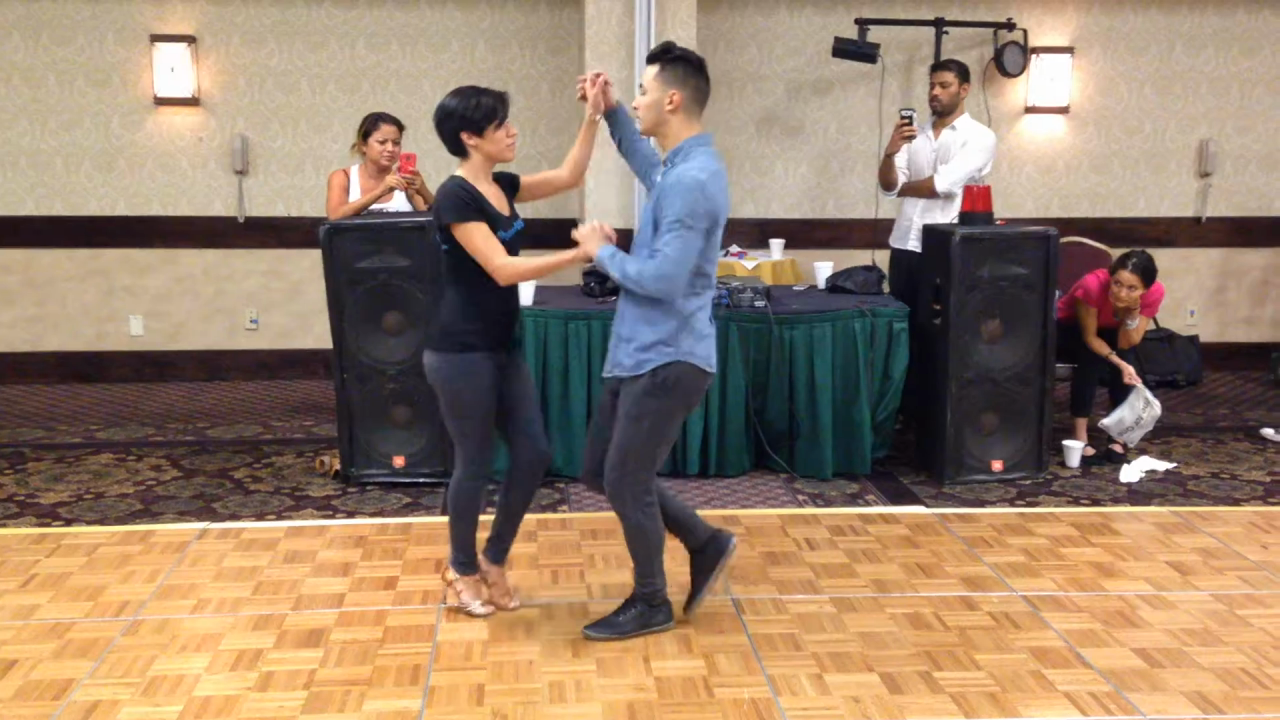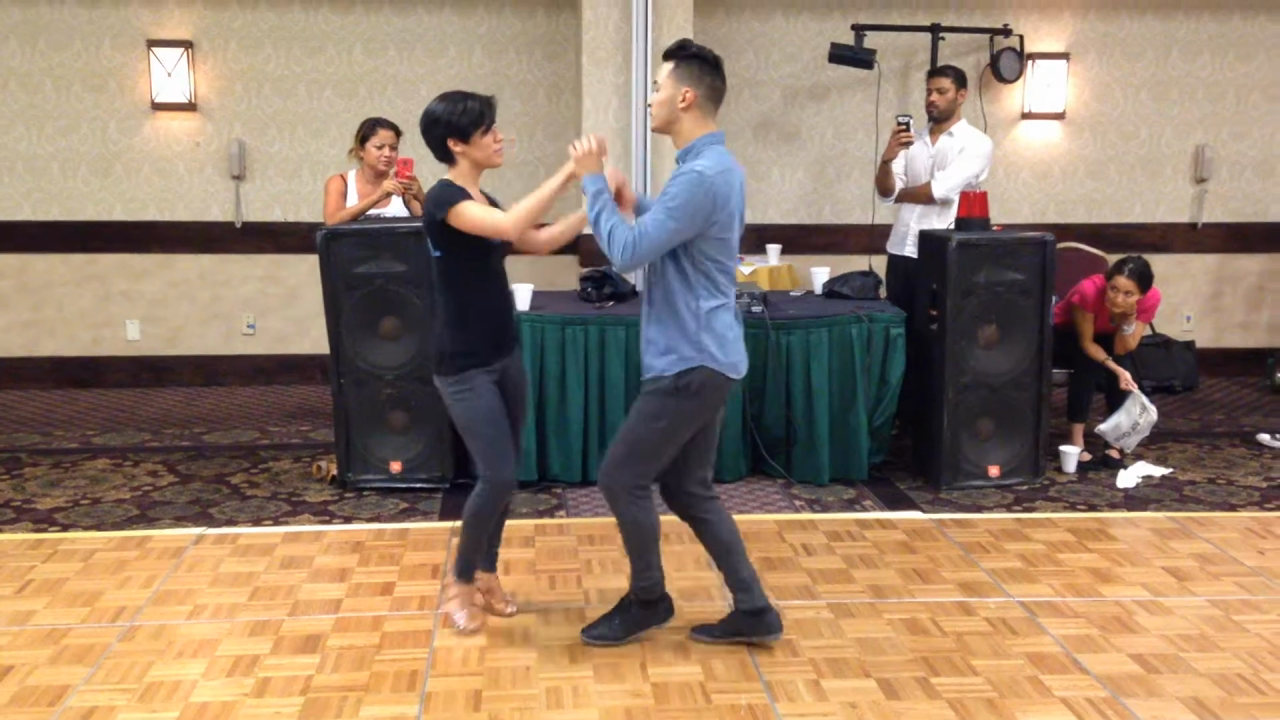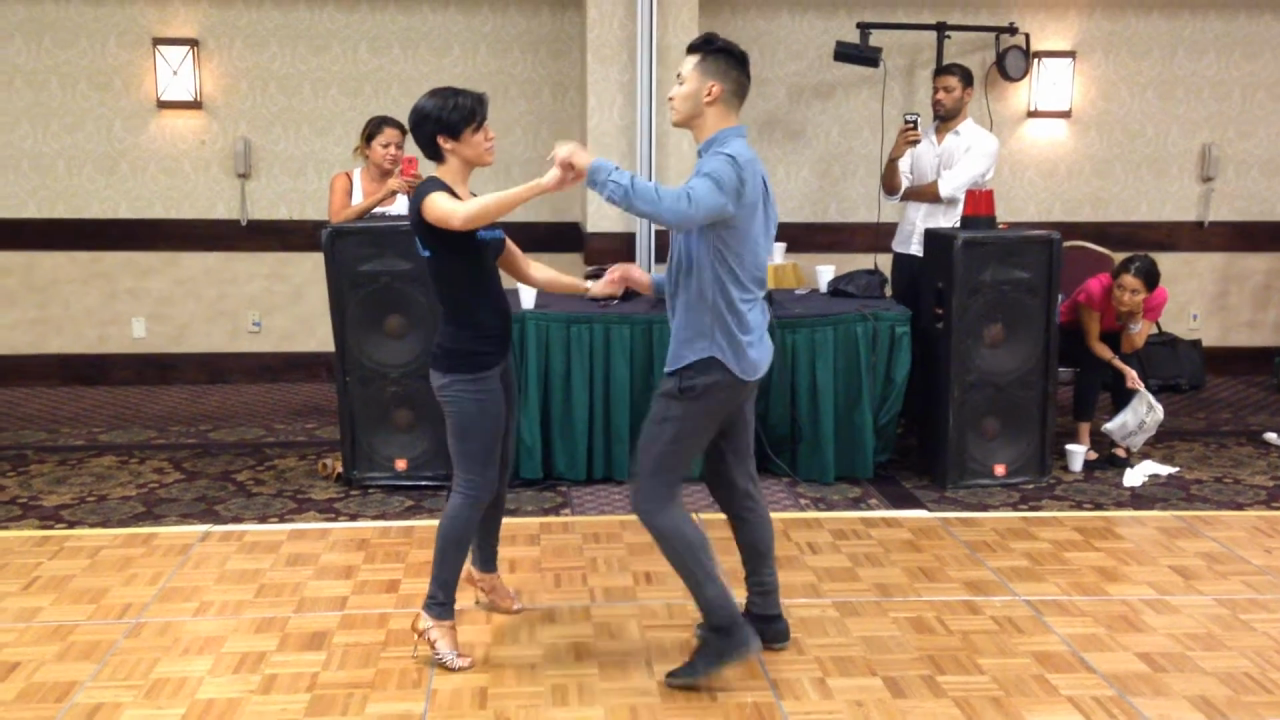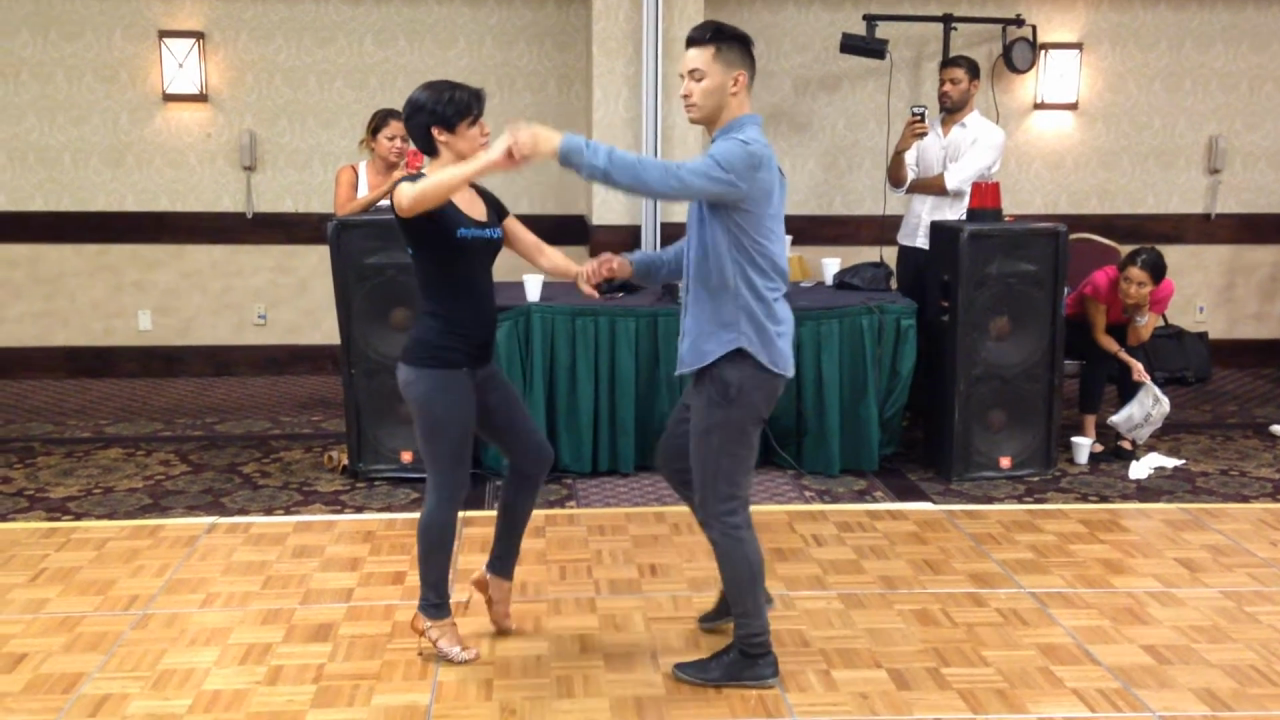
dt=0.3s
person 1, frame 1
left shoulder: (693, 180)
right shoulder: (680, 166)
left elbow: (664, 282)
right elbow: (649, 170)
left wrist: (601, 252)
right wrist: (612, 114)
left hip: (667, 360)
right hip: (639, 355)
left knee: (625, 483)
right knee: (601, 473)
left ankle: (650, 603)
right ankle: (704, 542)
person 1, frame 2
left shoulder: (703, 177)
right shoulder: (707, 167)
left elbow: (627, 253)
left wrist: (593, 183)
right wrist: (635, 206)
left hip: (693, 362)
right hip: (690, 358)
left knee: (621, 478)
right knee: (688, 489)
left ankle: (646, 599)
right ankle: (753, 610)
person 1, frame 3
left shoulder: (730, 164)
right shoulder: (730, 162)
left elbow: (676, 208)
left wrist: (594, 168)
right wrist: (656, 284)
left hip: (711, 358)
right hip: (733, 354)
left knee: (652, 494)
right knee: (737, 488)
left ankle: (724, 627)
right ankle: (765, 618)
person 1, frame 4
left shoulder: (744, 152)
right shoulder: (732, 154)
left elbow: (664, 179)
right elbow: (700, 253)
left wrist: (565, 149)
right wrist: (633, 266)
left hip: (740, 355)
right hip: (727, 351)
left knee: (722, 504)
right knee: (680, 468)
left ankle: (752, 652)
right ankle: (746, 595)
person 2, frame 1
left shoulder: (500, 187)
right shoulder: (455, 197)
left elbow: (567, 177)
right elbow: (505, 270)
left wrist: (591, 119)
right wrist: (579, 253)
left hip: (504, 349)
right hip: (460, 352)
left knee: (533, 457)
right knee: (474, 462)
left ankle: (494, 563)
right ankle: (461, 569)
person 2, frame 2
left shoulder: (481, 199)
right shoulder: (444, 199)
left elbow: (537, 239)
right elbow: (511, 225)
left wrist: (591, 211)
right wrist: (568, 172)
left hip: (504, 356)
right hip: (464, 367)
left knee: (505, 474)
right knee: (499, 475)
left ankle: (486, 572)
right ankle: (461, 580)
person 2, frame 3
left shoulder: (480, 204)
right shoulder: (430, 196)
left elbow: (522, 269)
right elbow: (463, 219)
left wrist: (590, 287)
right wrist: (542, 182)
left hip: (492, 360)
right hip: (464, 368)
left knee: (495, 472)
right knee: (473, 486)
left ankle: (483, 568)
right ankle: (435, 616)
person 2, frame 4
left shoulder: (485, 199)
right shoulder: (412, 189)
left elbow: (538, 251)
right elbow: (413, 200)
left wrist: (581, 272)
right wrist: (490, 161)
left hip: (479, 363)
right hip: (435, 366)
left knee: (534, 458)
right knee: (448, 488)
left ankle: (498, 576)
right ankle: (432, 615)
person 3, frame 1
left shoulder: (979, 137)
right shoulder: (915, 133)
left elbow: (944, 184)
right elbow: (887, 187)
left wrist: (902, 187)
right wrist: (889, 153)
right hip: (904, 245)
right ankle: (906, 405)
person 3, frame 2
left shoulder: (976, 142)
right shoulder: (913, 139)
left elbow: (941, 190)
right elbow: (885, 193)
left wrist: (900, 193)
right wrist: (887, 159)
right hip: (902, 251)
right ankle: (903, 410)
person 3, frame 3
left shoulder: (983, 141)
right shoulder: (919, 137)
left elbow: (947, 189)
right elbow: (890, 190)
left wrist: (906, 191)
right wrist: (894, 157)
right hip: (906, 250)
right knee: (906, 334)
right ankle: (909, 412)
person 3, frame 4
left shoulder: (989, 133)
right shoulder: (924, 130)
left elbow: (954, 181)
right elbow: (896, 182)
left wrist: (912, 184)
right wrist: (899, 150)
right hip: (912, 241)
right ankle: (915, 401)
person 4, frame 1
left shoulder: (1154, 293)
right shoulder: (1092, 285)
left elbow: (1125, 344)
right elbow: (1089, 337)
left wrist: (1133, 311)
right wrist: (1119, 364)
left hip: (1109, 332)
right hip: (1068, 330)
left knee: (1126, 356)
right knee: (1092, 358)
right ankle: (1079, 437)
person 4, frame 2
left shoulder: (1151, 298)
right shoulder: (1089, 290)
left elbow: (1122, 350)
right elbow: (1086, 343)
left wrist: (1130, 316)
right wrist: (1116, 369)
left hip: (1106, 338)
right hip: (1065, 336)
left knee: (1122, 361)
right knee: (1088, 363)
right ankle: (1076, 442)
person 4, frame 3
left shoulder: (1157, 297)
right shoulder: (1095, 289)
left elbow: (1129, 348)
right elbow: (1092, 341)
left wrist: (1136, 315)
right wrist: (1123, 368)
left hip: (1112, 337)
right hip: (1070, 335)
left knee: (1128, 360)
right knee: (1095, 362)
right ankle: (1083, 442)
person 4, frame 4
left shoulder: (1164, 289)
right shoulder: (1101, 282)
left elbow: (1135, 341)
right elbow: (1098, 334)
left wrist: (1143, 308)
right wrist: (1129, 360)
left hip: (1118, 329)
right hip: (1077, 327)
left knee: (1134, 353)
right knee: (1101, 355)
right ankle: (1088, 434)
